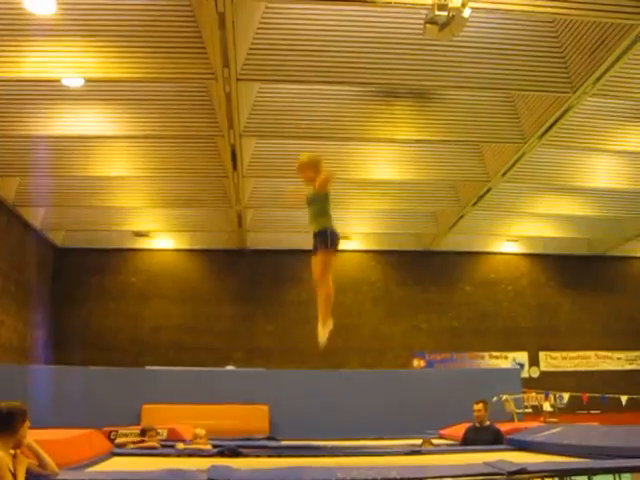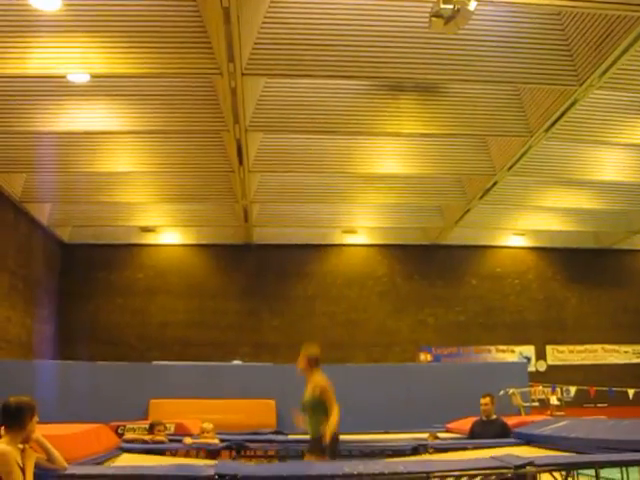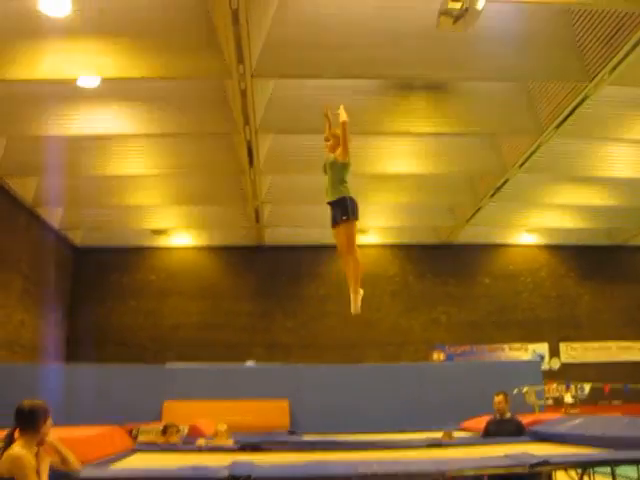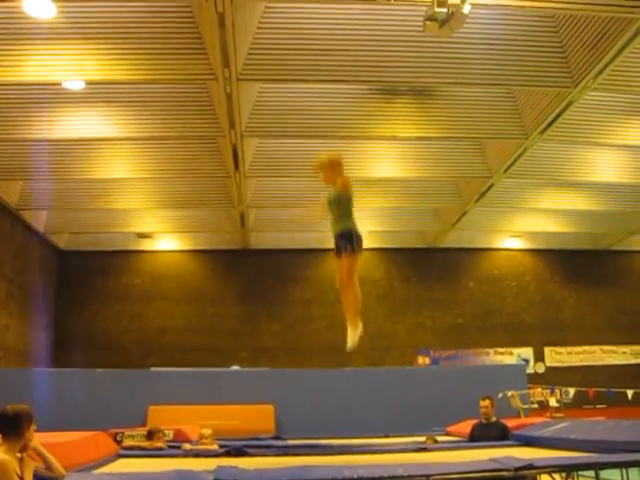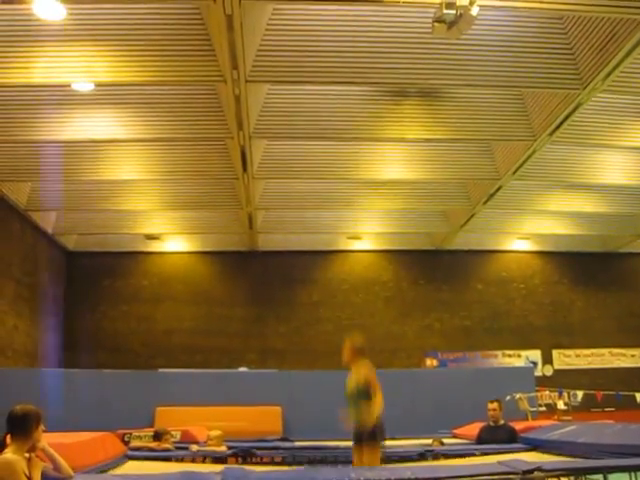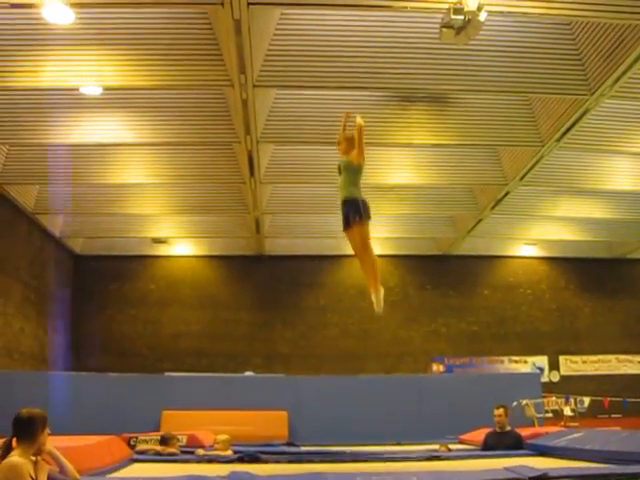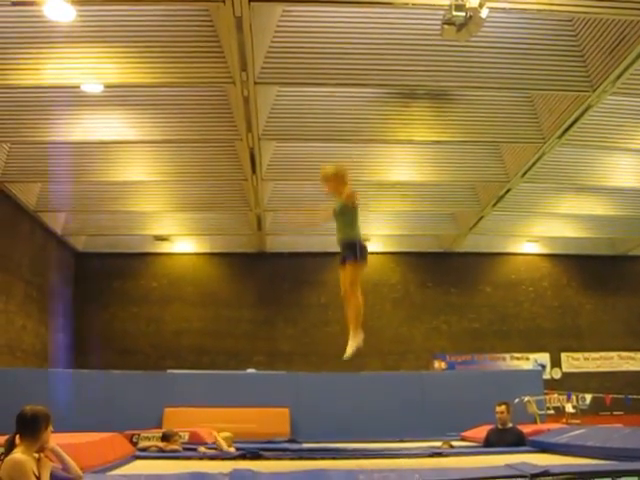
dt=0.5s
person 1, frame 1
left shoulder: (321, 182)
right shoulder: (314, 188)
left elbow: (328, 175)
left hip: (326, 235)
right hip: (318, 237)
left knee: (323, 279)
right knee: (319, 281)
left ankle: (326, 321)
right ankle: (324, 322)
person 1, frame 2
left shoulder: (321, 383)
right shoulder: (310, 384)
left elbow: (335, 409)
left wrist: (330, 427)
left hip: (325, 439)
right hip: (316, 437)
person 1, frame 3
left shoulder: (343, 153)
right shoulder: (331, 156)
left elbow: (344, 126)
right elbow: (330, 137)
left wrist: (342, 114)
right wrist: (328, 122)
left hip: (344, 203)
right hip: (335, 205)
left knee: (350, 249)
right knee: (344, 251)
left ankle: (356, 290)
right ankle: (354, 291)
person 1, frame 4
left shoulder: (342, 186)
right shoulder: (334, 191)
left elbow: (340, 174)
right elbow: (327, 204)
left wrist: (329, 165)
left hip: (349, 236)
right hip: (340, 239)
left knee: (349, 282)
right knee: (343, 285)
left ankle: (355, 324)
right ankle: (352, 325)
person 1, frame 5
left shoulder: (367, 373)
right shoulder: (351, 376)
left elbow: (378, 397)
left wrist: (374, 413)
right wrist: (349, 417)
left hip: (371, 428)
right hip: (360, 429)
person 1, frame 6
left shoulder: (357, 155)
right shoulder: (345, 160)
left elbow: (360, 128)
right elbow: (343, 140)
left wrist: (358, 120)
right wrist: (344, 124)
left hip: (356, 203)
right hip: (347, 206)
left knee: (365, 249)
right knee: (360, 252)
left ankle: (377, 288)
right ankle: (374, 289)
person 1, frame 7
left shoulder: (349, 197)
right shoulder: (340, 203)
left elbow: (348, 188)
left hip: (354, 247)
right hip: (346, 250)
left knee: (352, 291)
right knee: (346, 294)
left ankle: (355, 335)
right ankle: (355, 335)
